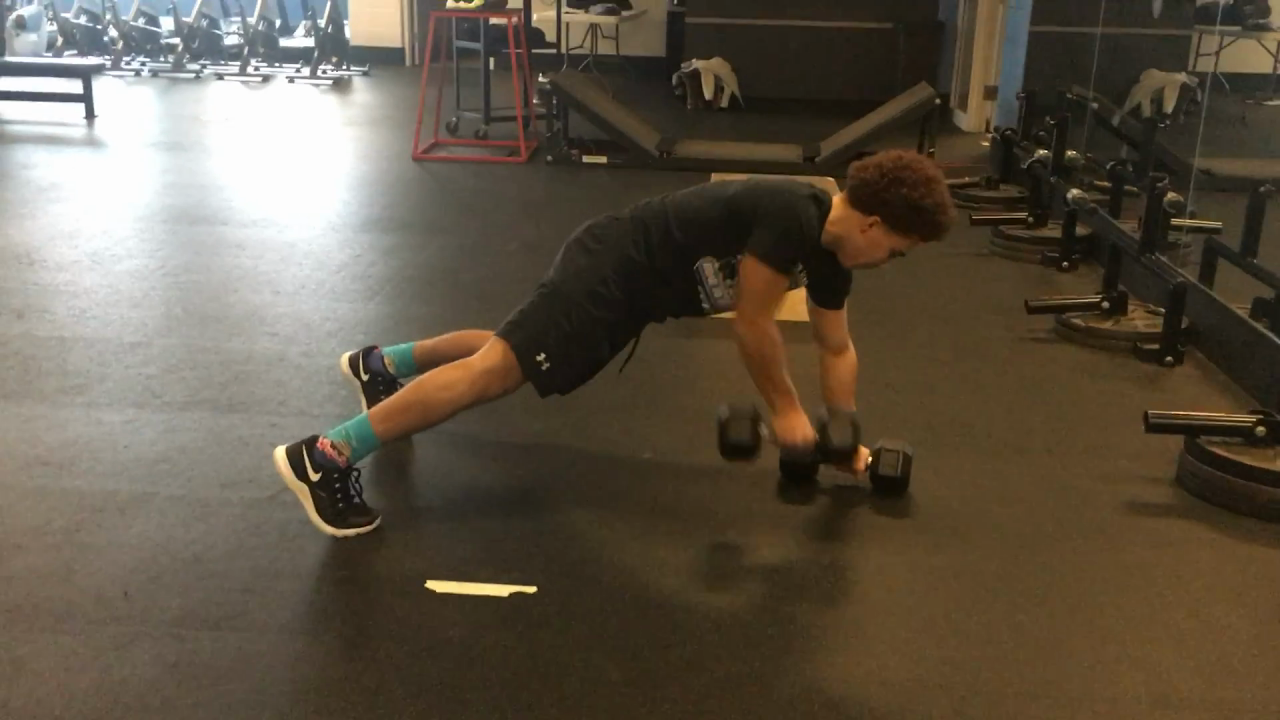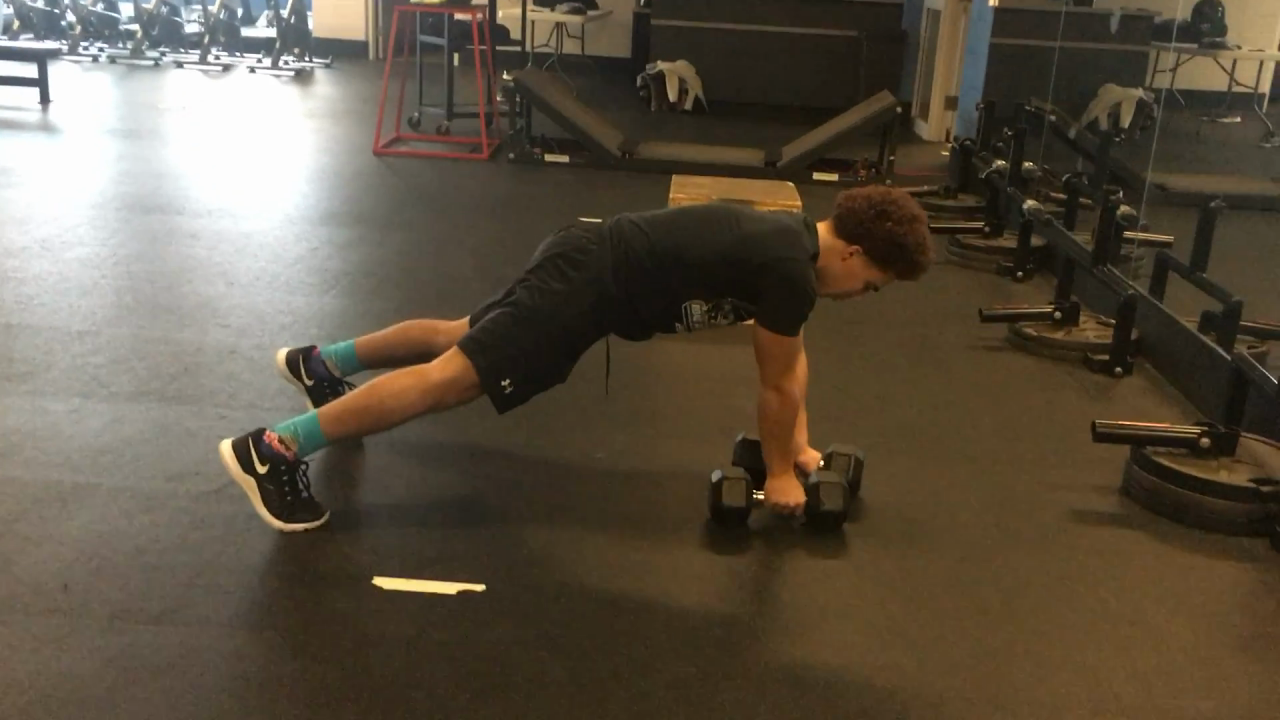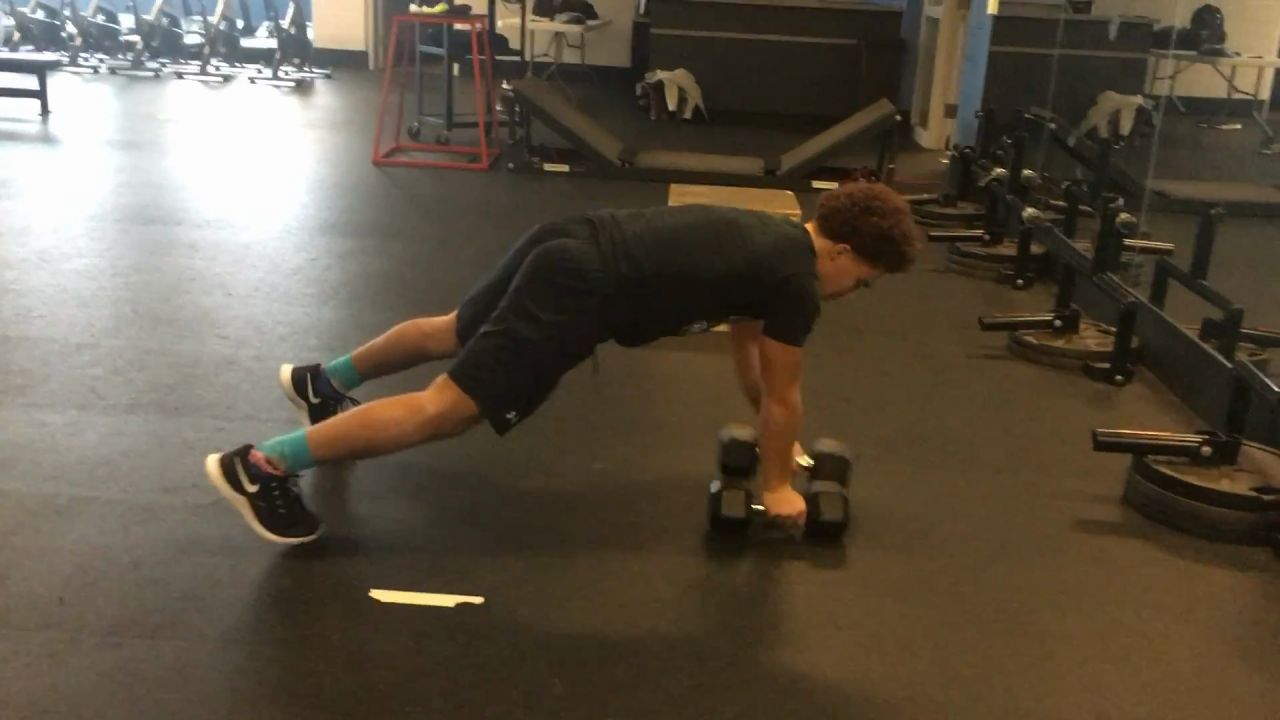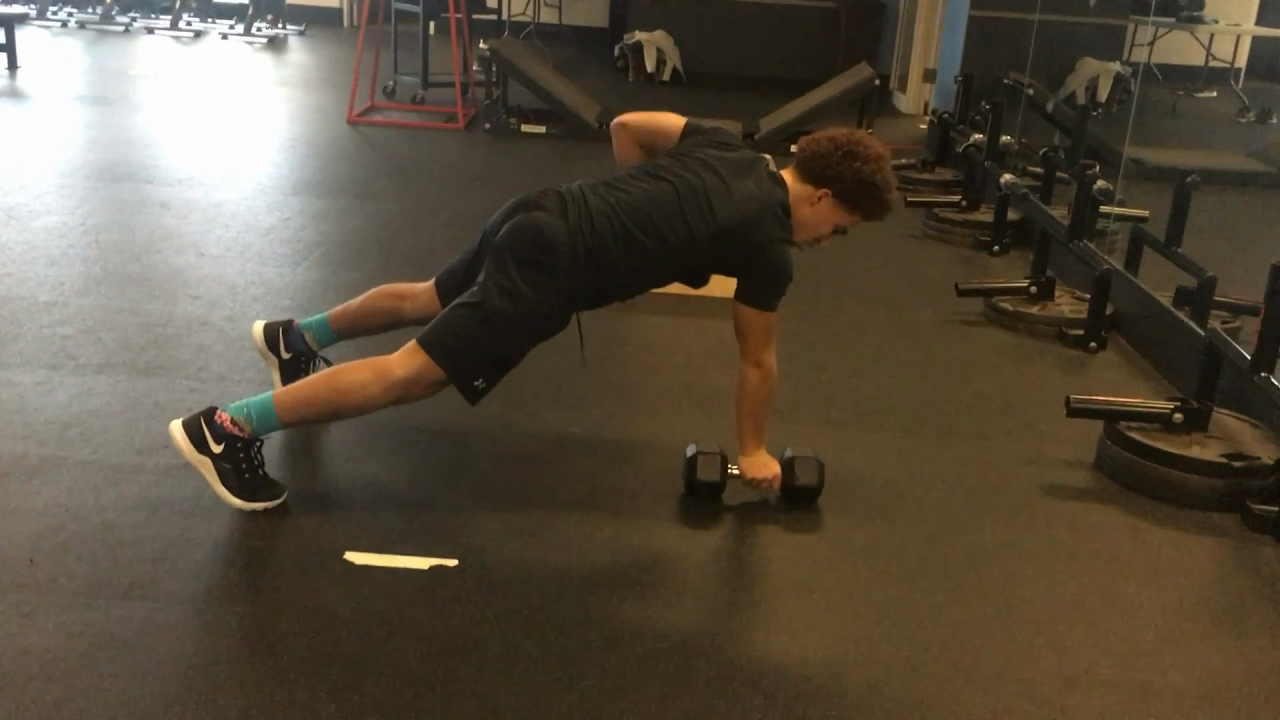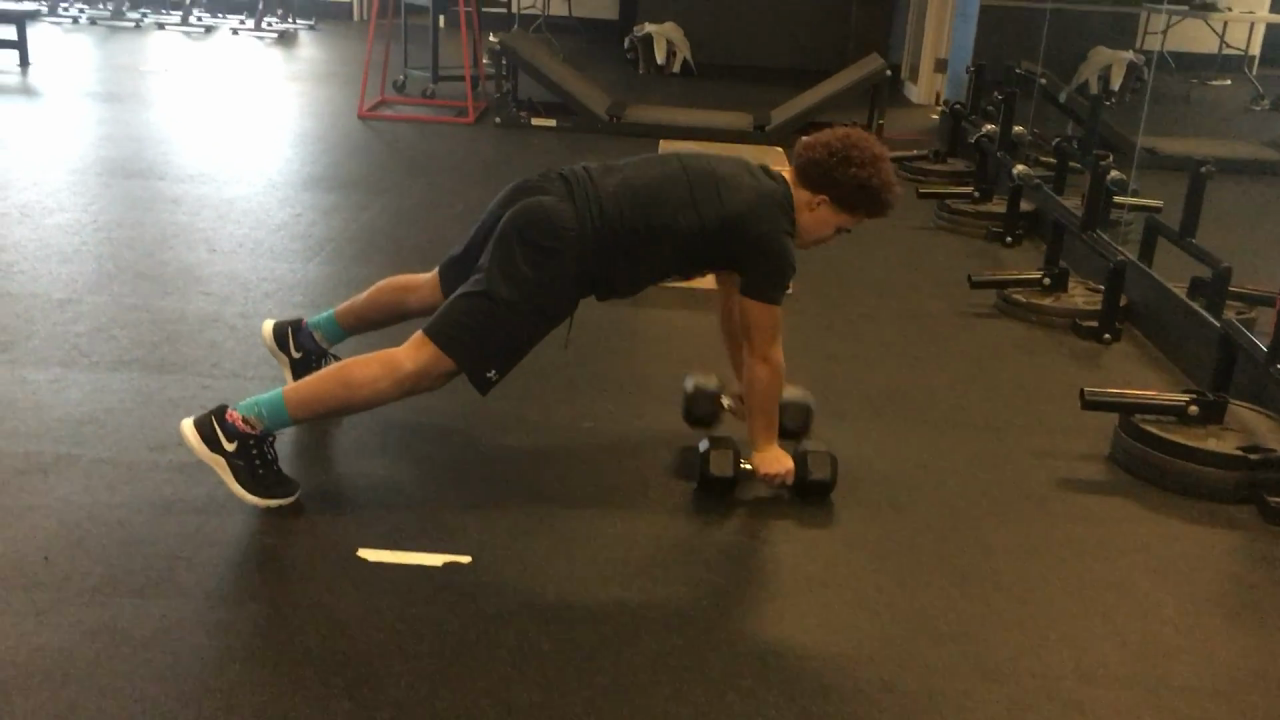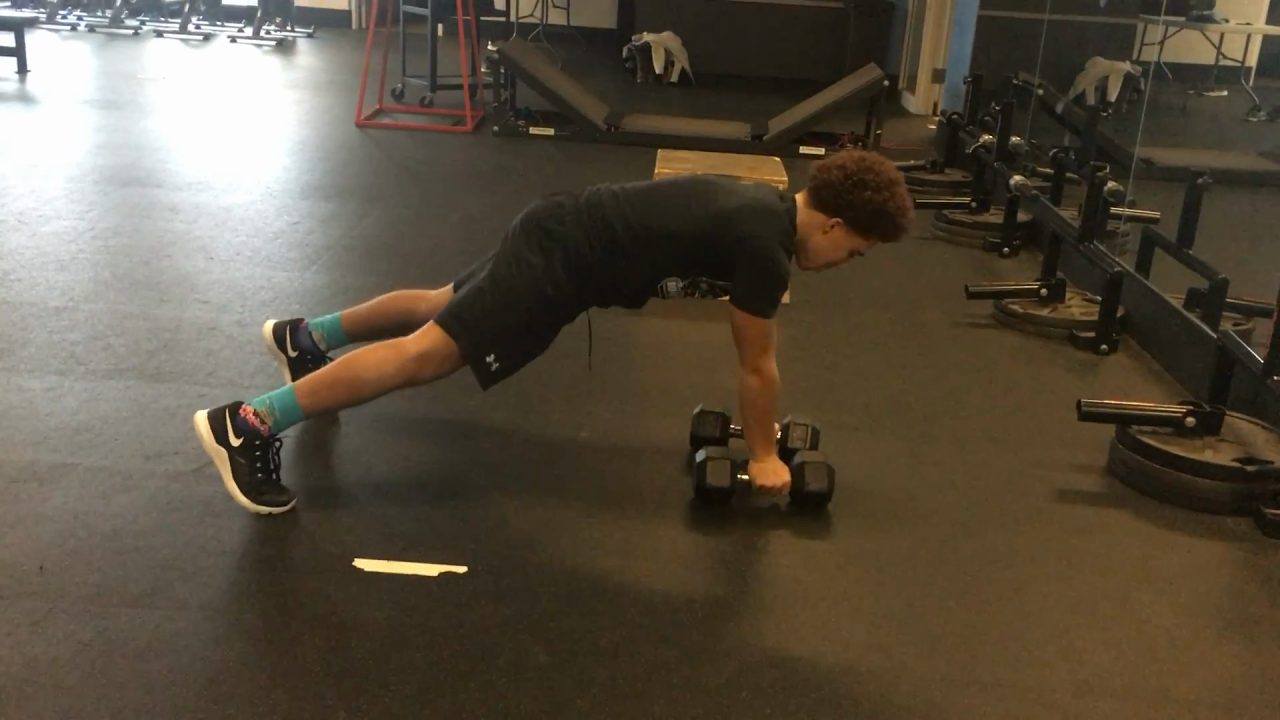
dt=0.5s
person 1, frame 1
left shoulder: (827, 252)
right shoulder: (793, 218)
left elbow: (837, 348)
right elbow: (751, 327)
right wrist: (784, 410)
left hip: (633, 285)
right hip: (613, 265)
left knee: (512, 341)
right knee: (497, 368)
left ankle: (381, 363)
right ankle: (324, 457)
person 1, frame 2
left shoulder: (794, 244)
right shoulder: (790, 271)
left elbow: (793, 359)
right elbow: (776, 385)
left wrist: (801, 445)
right wrist: (779, 473)
left hip: (586, 263)
right hip: (586, 285)
left knee: (460, 336)
right knee: (451, 375)
left ankle: (318, 363)
right ankle: (272, 449)
person 1, frame 3
left shoulder: (774, 233)
right shoulder: (797, 284)
left elbow: (738, 320)
right elbow: (784, 397)
left wrist: (773, 431)
right wrist: (776, 486)
left hip: (564, 244)
right hip: (579, 290)
left knee: (454, 332)
right knee: (446, 407)
left ankle: (322, 381)
right ankle: (261, 467)
person 1, frame 4
left shoulder: (732, 151)
right shoulder: (768, 244)
left elbow: (627, 126)
right elbow: (757, 360)
right wrist: (752, 453)
left hip: (535, 216)
right hip: (552, 266)
left knee: (428, 301)
right knee: (413, 371)
left ankle: (294, 339)
right ankle: (225, 428)
person 1, frame 5
left shoulder: (748, 183)
right shoulder: (771, 236)
left elbow: (729, 294)
right elbow: (765, 353)
left wrist: (741, 389)
right wrist: (764, 444)
left hip: (540, 200)
right hip: (553, 251)
left knee: (435, 290)
right knee: (423, 360)
left ankle: (304, 334)
right ankle: (237, 425)
person 1, frame 6
left shoulder: (771, 213)
right shoulder: (764, 248)
left elbow: (755, 350)
right elbow: (756, 364)
left wrist: (760, 418)
right wrist: (762, 455)
left hip: (564, 228)
right hip: (566, 254)
left knee: (445, 303)
right knee: (431, 350)
left ankle: (305, 338)
right ankle: (246, 425)
